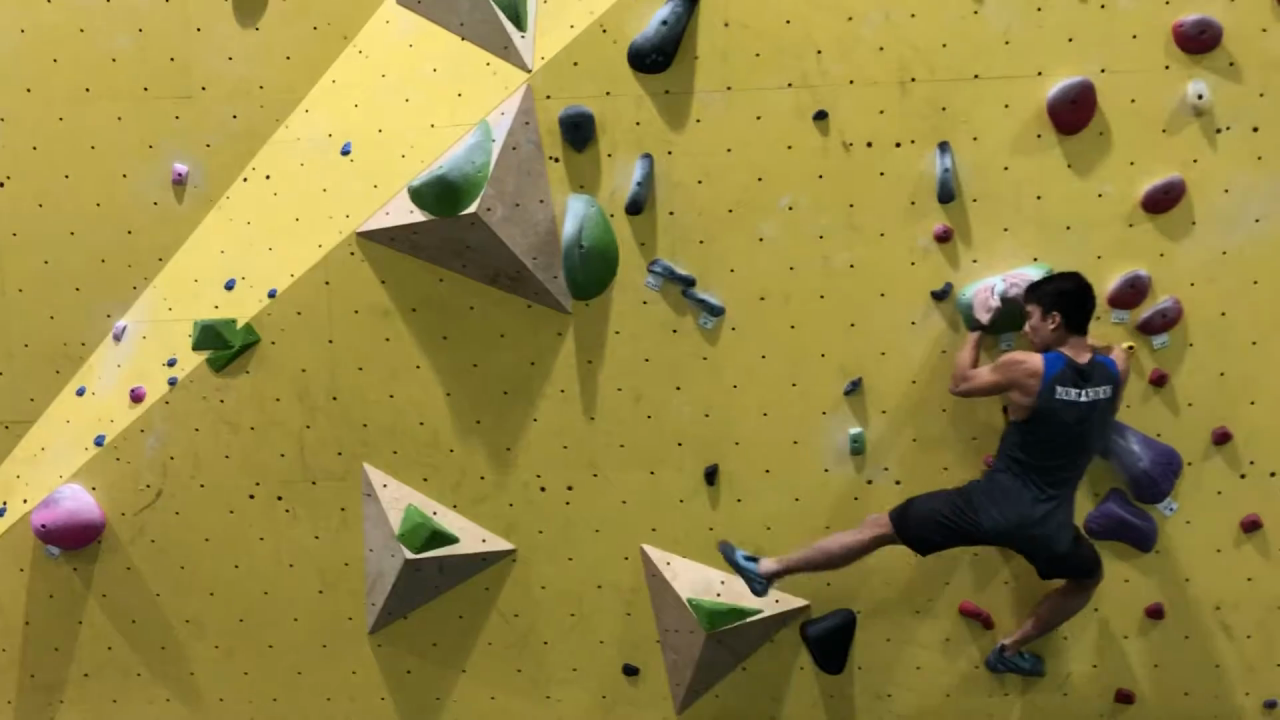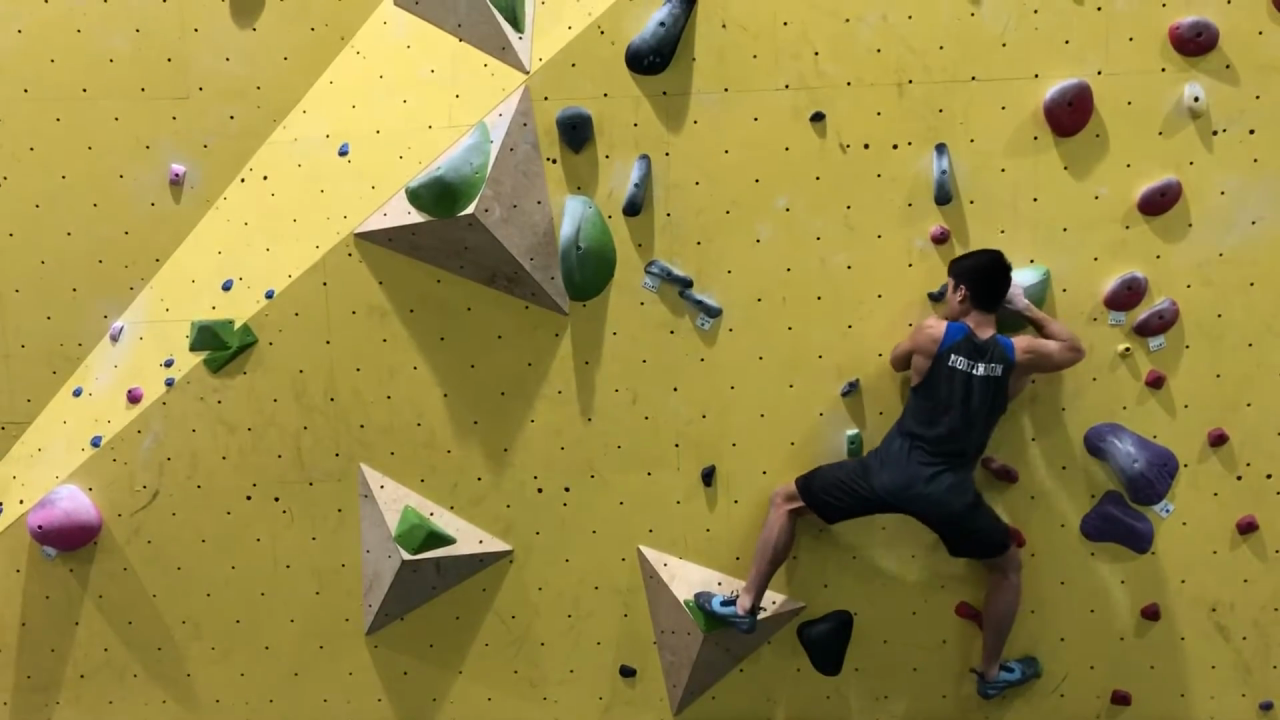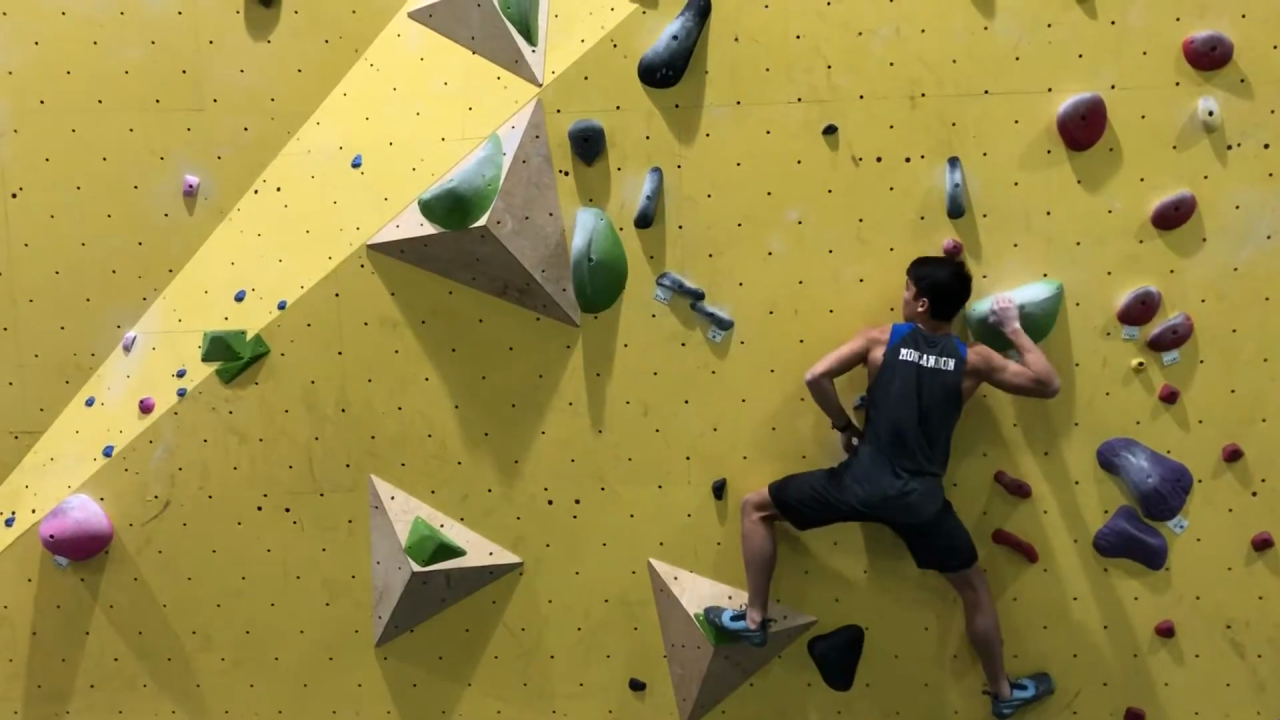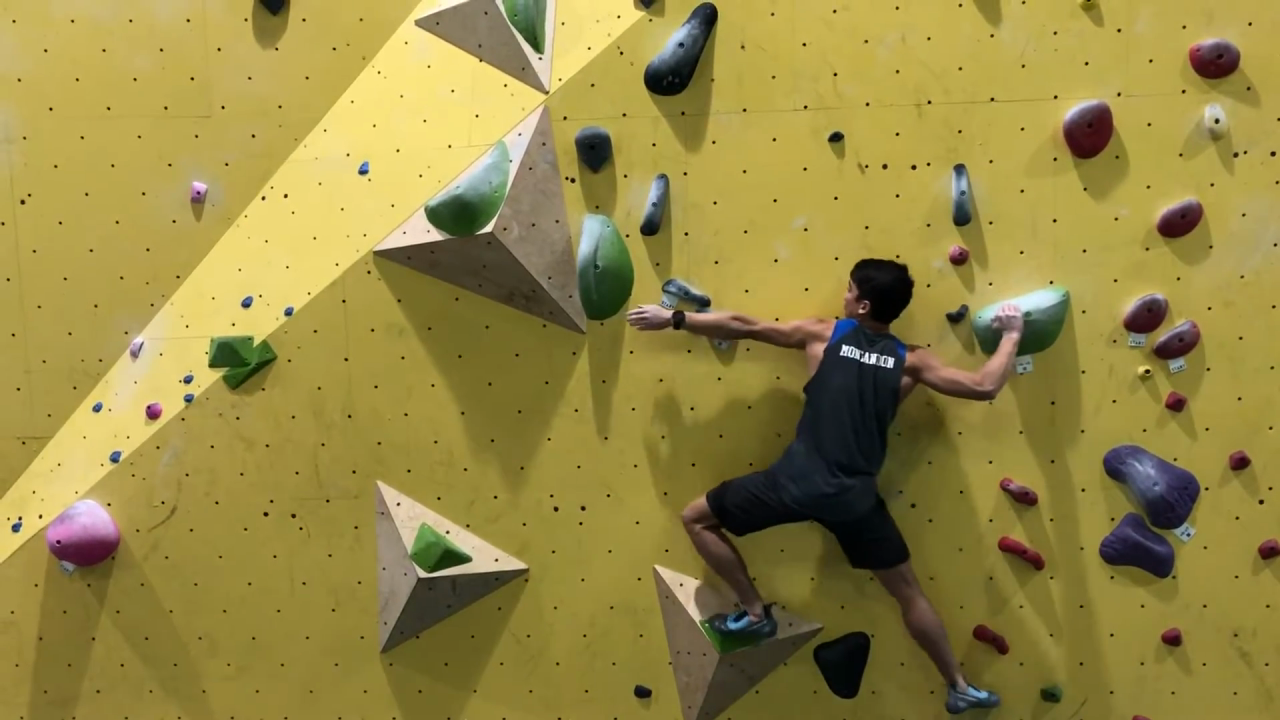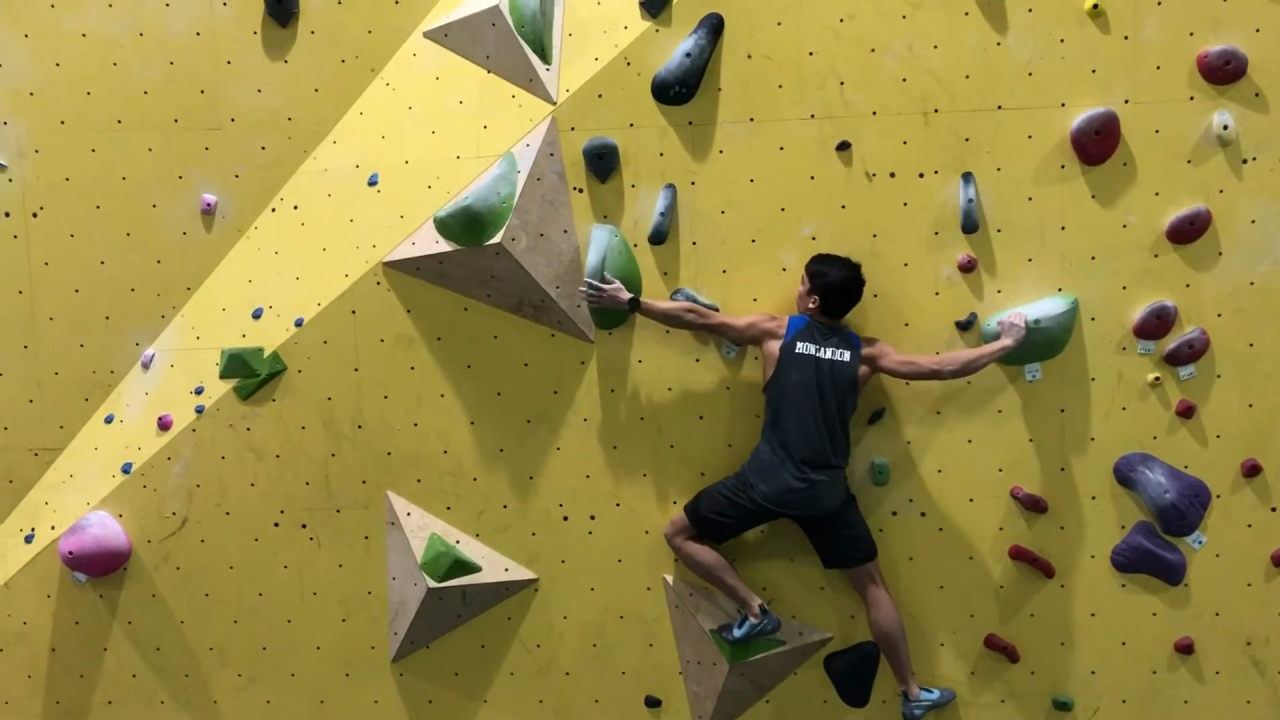
dt=1s
person 1, frame 1
left shoulder: (1027, 367)
right shoulder: (1116, 368)
left elbow: (960, 383)
left wrist: (978, 327)
right wrist: (1051, 298)
left hip: (994, 503)
right hip: (1051, 524)
left knee: (874, 529)
right knee: (1088, 577)
left ankle: (768, 569)
right ankle: (1011, 650)
person 1, frame 2
left shoulder: (933, 333)
right shoulder: (1020, 355)
left elbow: (896, 362)
right elbow: (1074, 348)
right wrist: (1025, 307)
left hip: (891, 470)
right hip: (948, 489)
left knee: (784, 500)
right knee: (1008, 568)
left ankle: (745, 604)
right ankle: (991, 672)
person 1, frame 3
left shoulder: (880, 339)
right shoulder: (973, 359)
left elbow: (815, 377)
right elbow: (1049, 385)
left wrist: (846, 427)
right wrist: (1014, 327)
left hip: (862, 481)
right hip: (920, 497)
left knee: (755, 507)
right knee: (974, 588)
left ankle: (754, 618)
person 1, frame 4
left shoulder: (822, 333)
right shoulder: (911, 361)
left elbow: (742, 326)
right elbow: (984, 387)
left wrist: (672, 318)
right wrist: (1011, 336)
left hip: (796, 481)
right hip: (855, 496)
left knee: (696, 518)
right knee: (909, 591)
left ankle: (754, 613)
right ankle: (958, 687)
person 1, frame 5
left shoulder: (776, 331)
right shoulder: (865, 351)
left elbow: (697, 317)
right elbow: (942, 367)
left wrist: (629, 302)
right wrist: (1005, 343)
left hip: (765, 480)
right hip: (825, 491)
left knee: (679, 534)
right knee: (873, 588)
left ankle: (754, 611)
